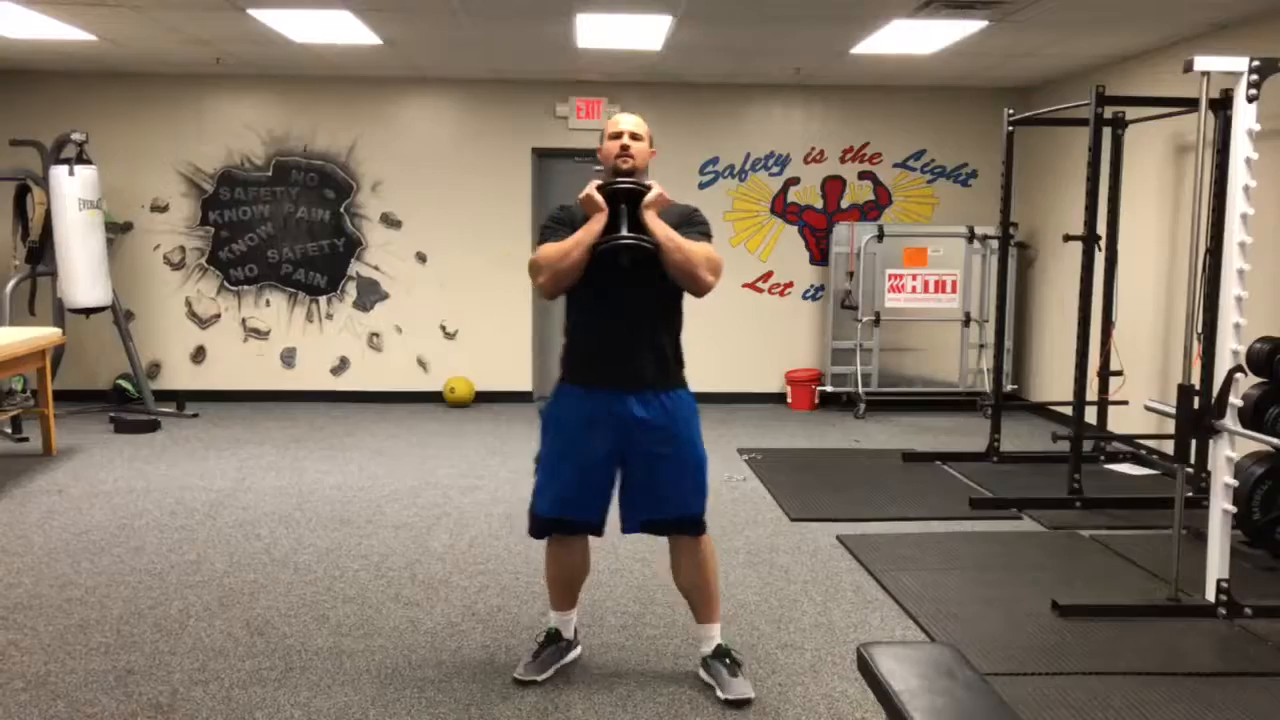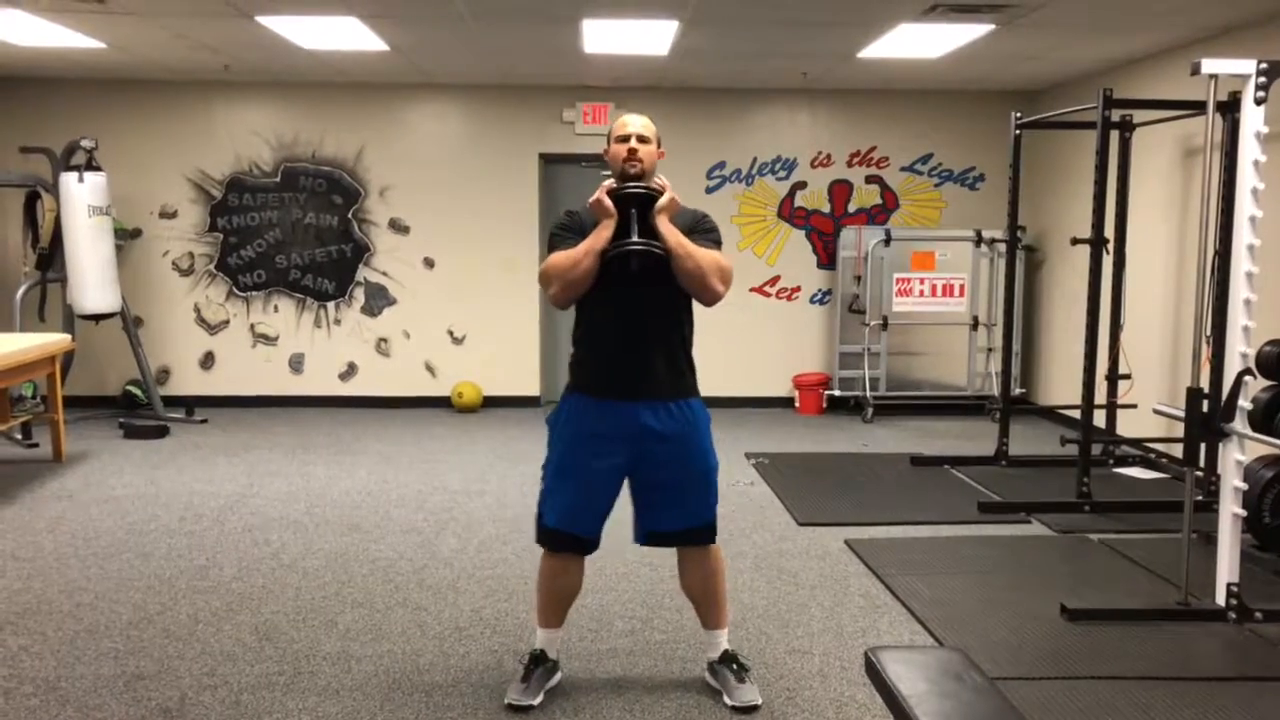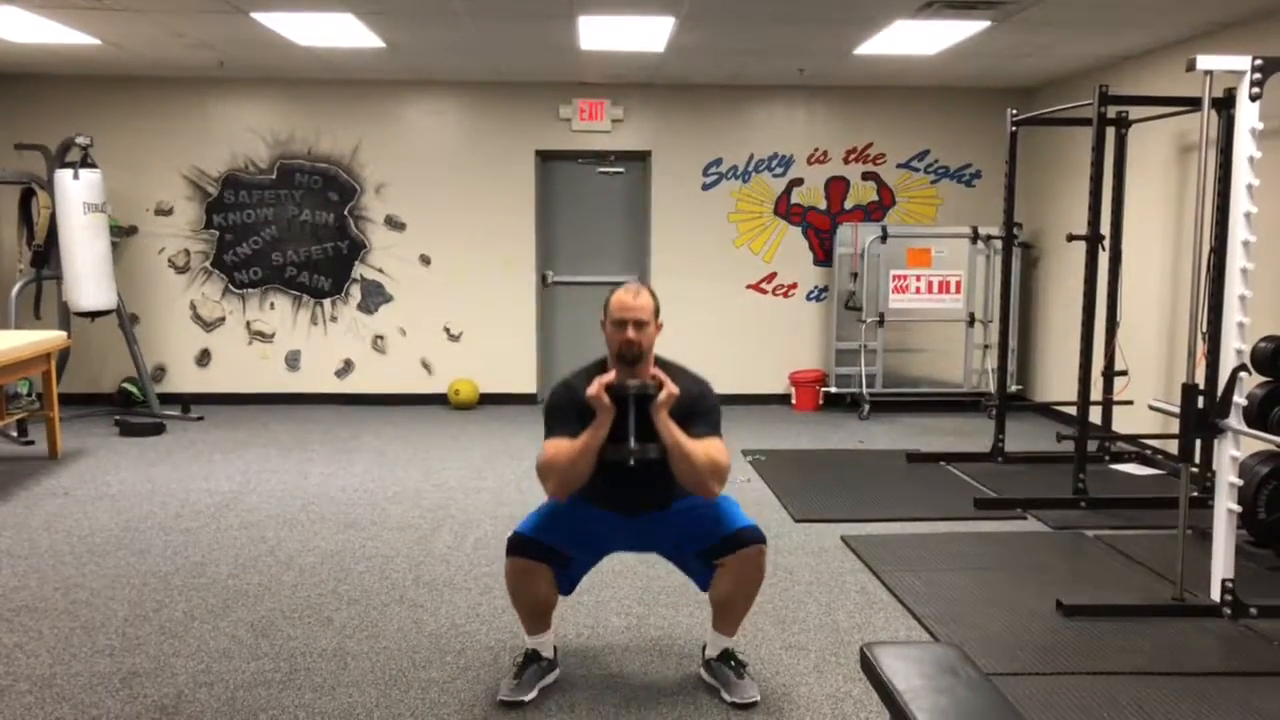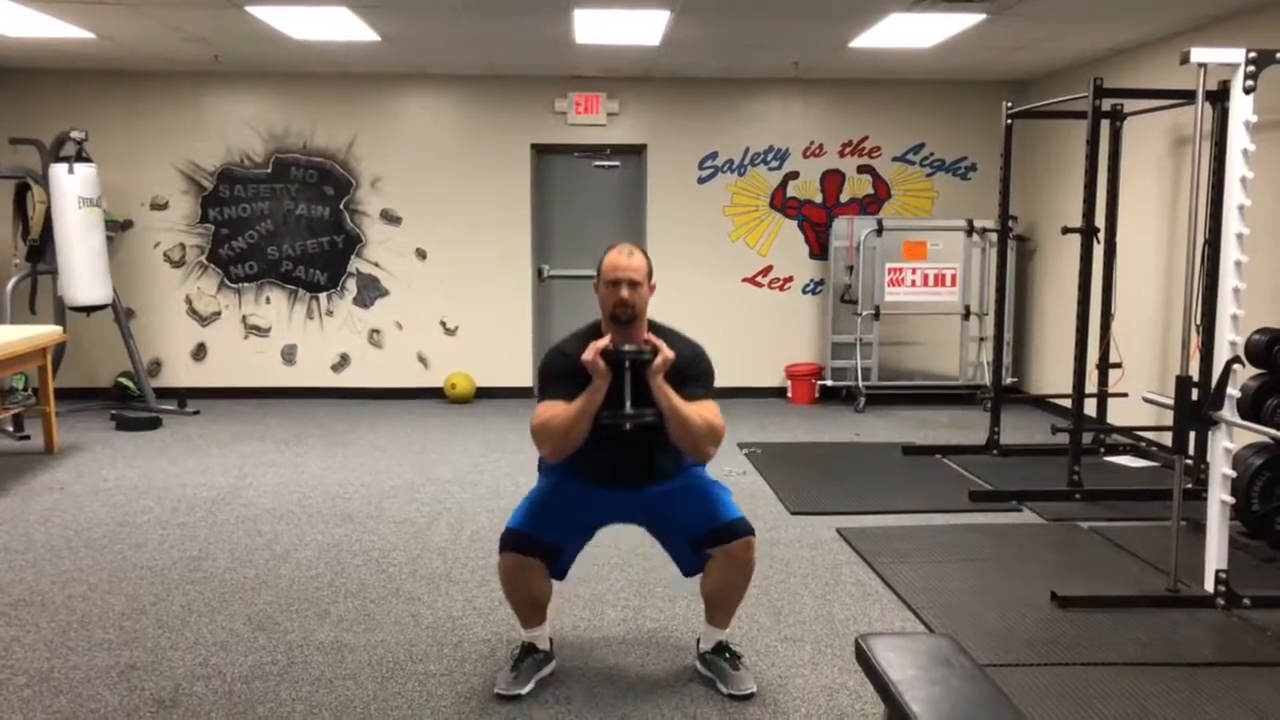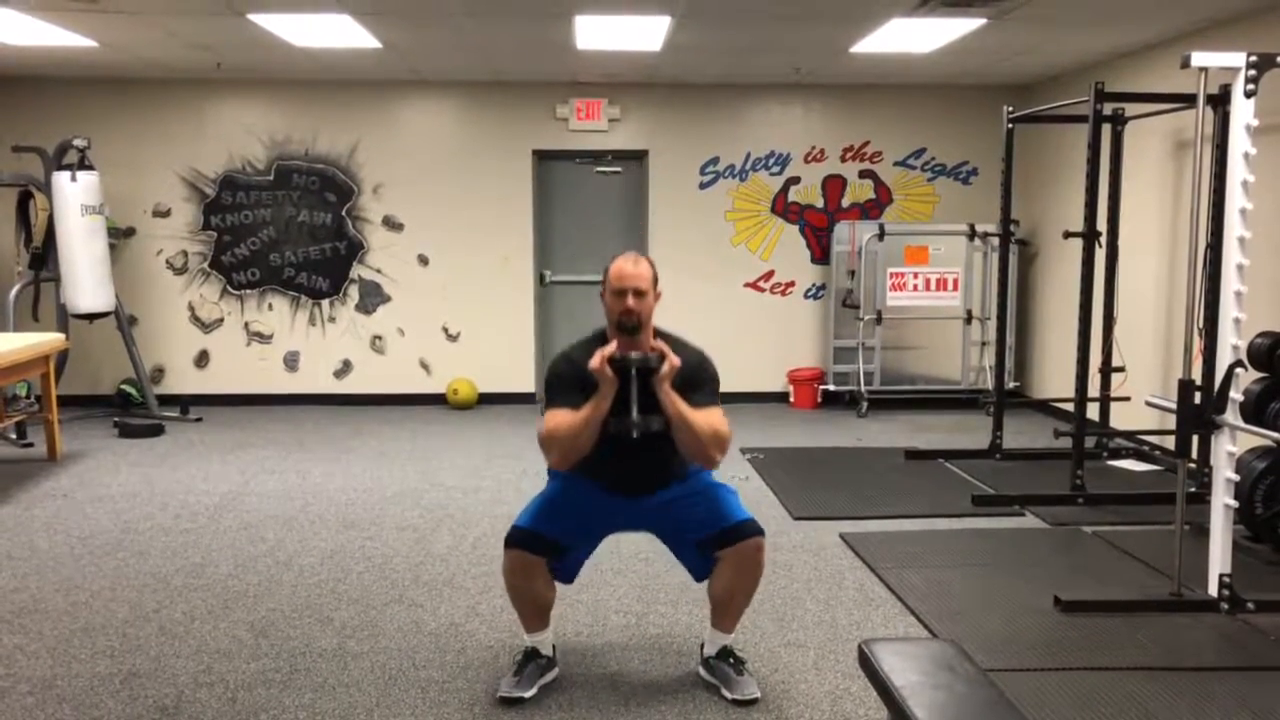
dt=1s
person 1, frame 1
left shoulder: (681, 216)
right shoulder: (571, 216)
left elbow: (702, 278)
right elbow: (547, 279)
left wrist: (651, 218)
right wrist: (598, 220)
left hip: (661, 397)
right hip: (583, 395)
left knee: (686, 525)
right knee: (560, 523)
left ankle: (712, 650)
right ankle: (563, 634)
person 1, frame 2
left shoulder: (692, 221)
right shoulder: (578, 222)
left elbow: (713, 288)
right elbow: (558, 289)
left wrist: (663, 222)
right wrist: (607, 224)
left hip: (673, 407)
right hip: (591, 407)
left knee: (696, 534)
right knee: (564, 538)
left ankle: (720, 655)
right ankle: (544, 656)
person 1, frame 3
left shoulder: (691, 392)
right shoulder: (573, 393)
left elbow: (710, 485)
right elbow: (556, 486)
left wrist: (663, 418)
right wrist: (601, 419)
left hip: (672, 507)
right hip: (593, 509)
left knee: (748, 546)
right knee: (523, 550)
left ankle: (718, 654)
right ankle: (541, 653)
person 1, frame 4
left shoulder: (684, 354)
right shoulder: (567, 355)
left elbow: (705, 446)
right elbow: (550, 447)
left wrist: (658, 382)
right wrist: (599, 383)
left hip: (666, 478)
right hip: (583, 480)
left knee: (737, 541)
right knee: (517, 549)
left ankle: (713, 647)
right ankle: (537, 648)
person 1, frame 5
left shoulder: (689, 363)
right shoulder: (574, 365)
left elbow: (711, 455)
right elbow: (558, 457)
left wrist: (665, 390)
right wrist: (603, 392)
left hip: (673, 487)
right hip: (591, 487)
left knee: (747, 543)
right knee: (521, 548)
left ankle: (717, 652)
right ankle: (539, 653)
